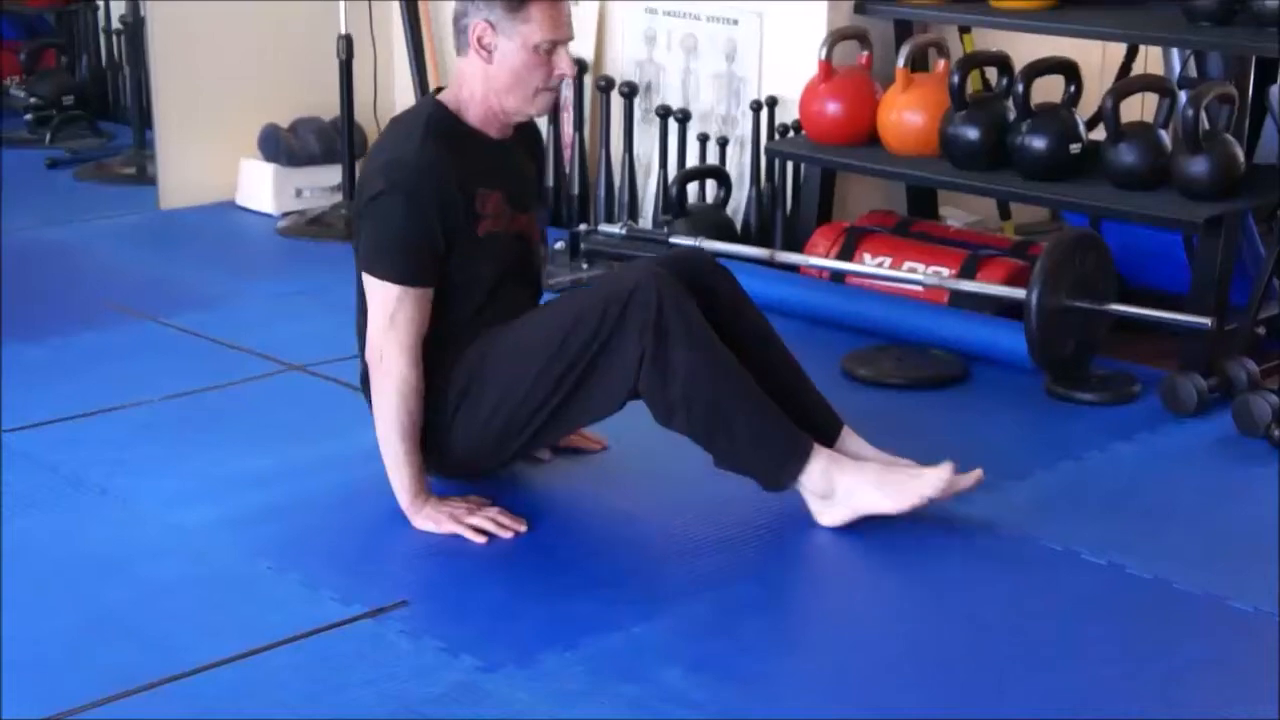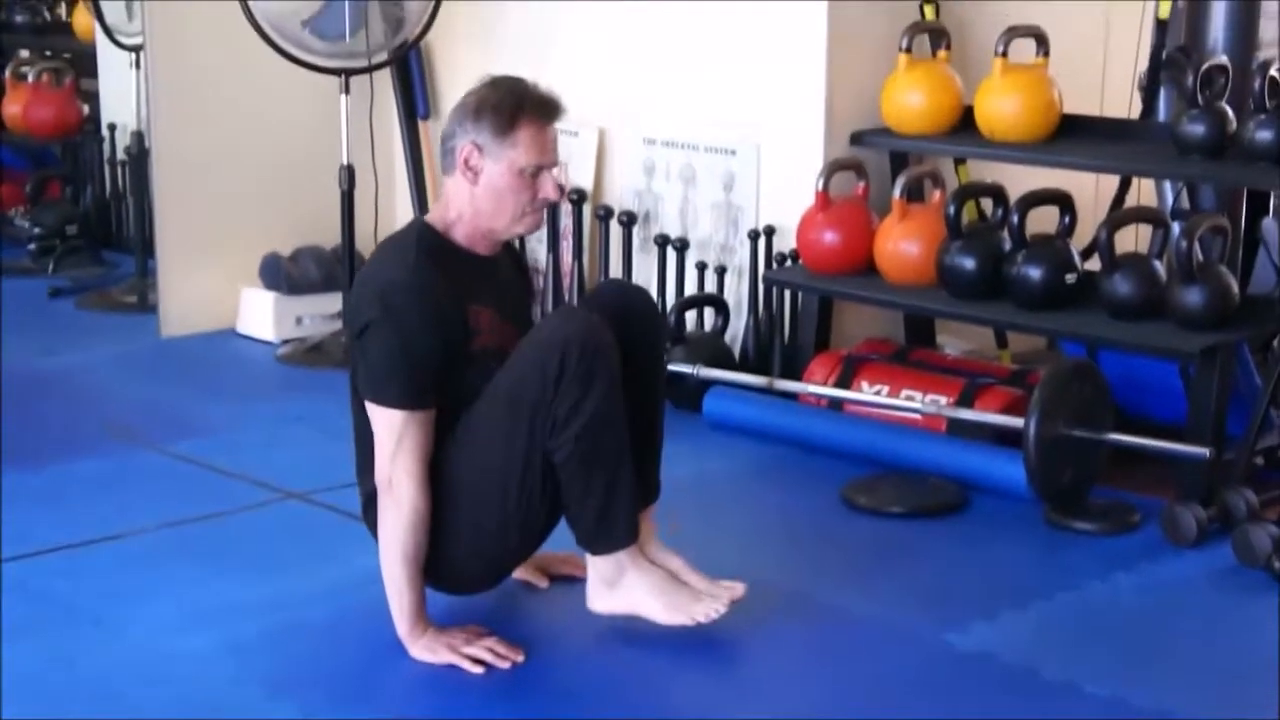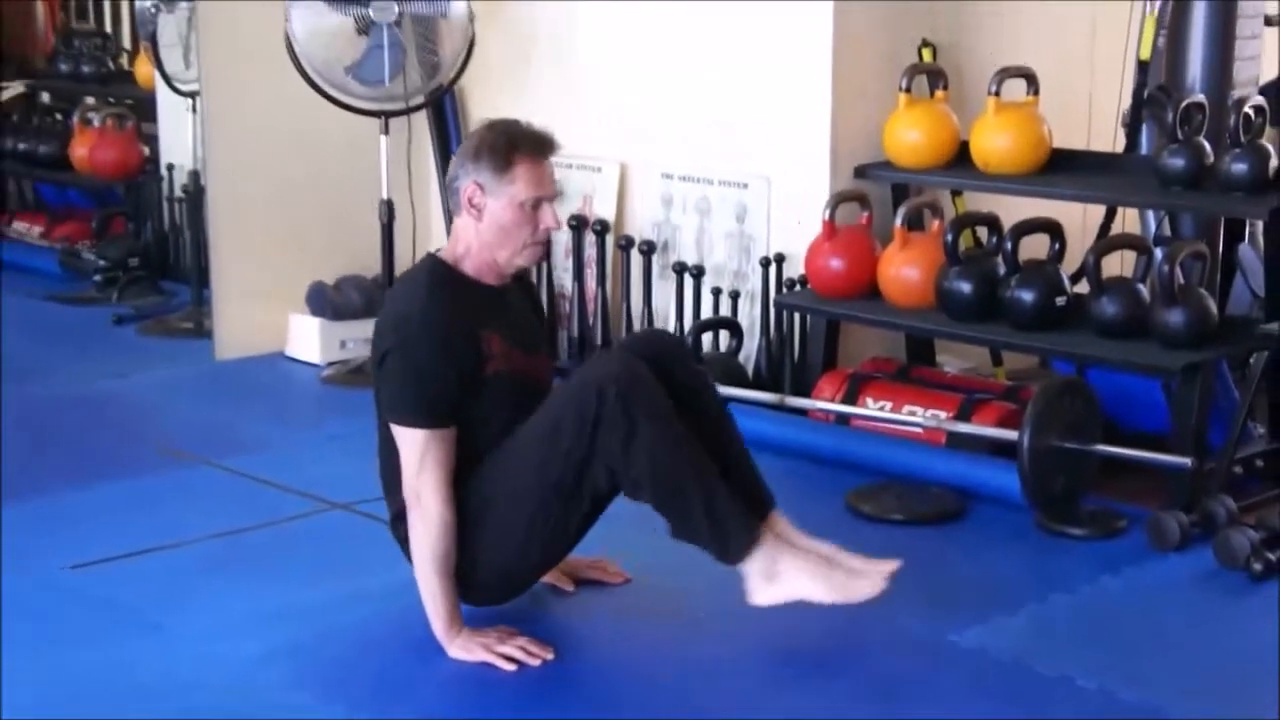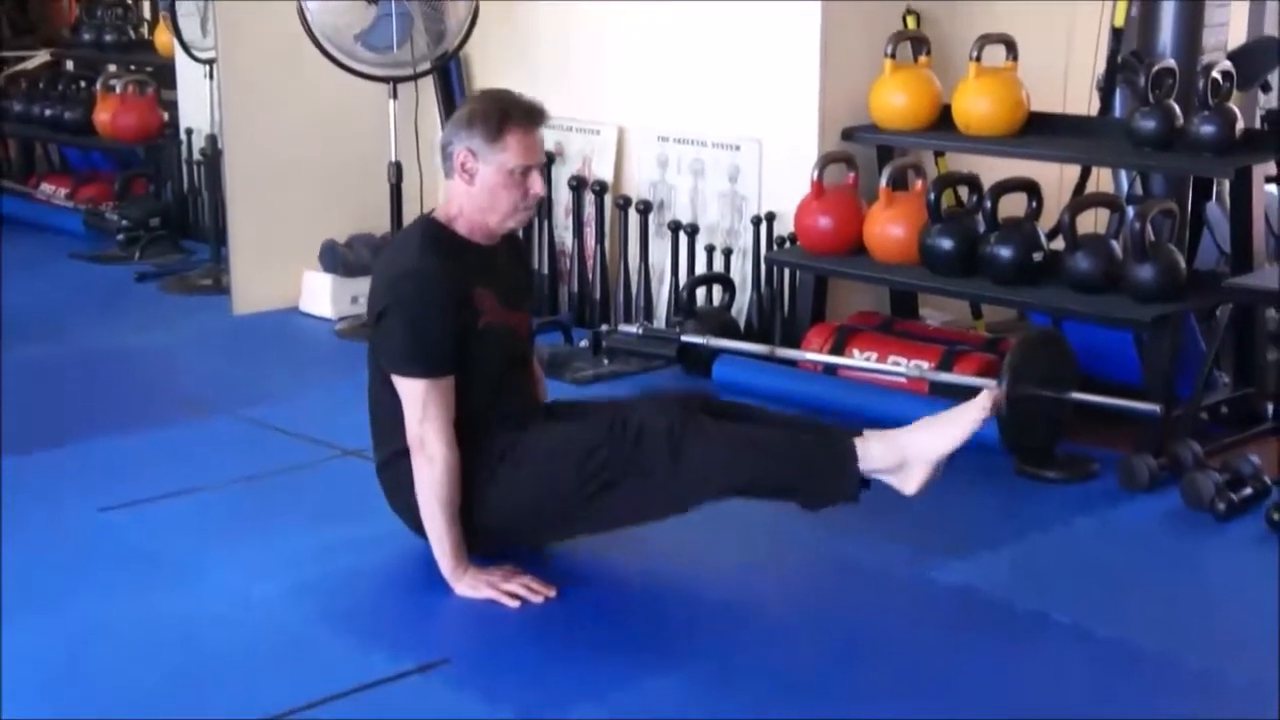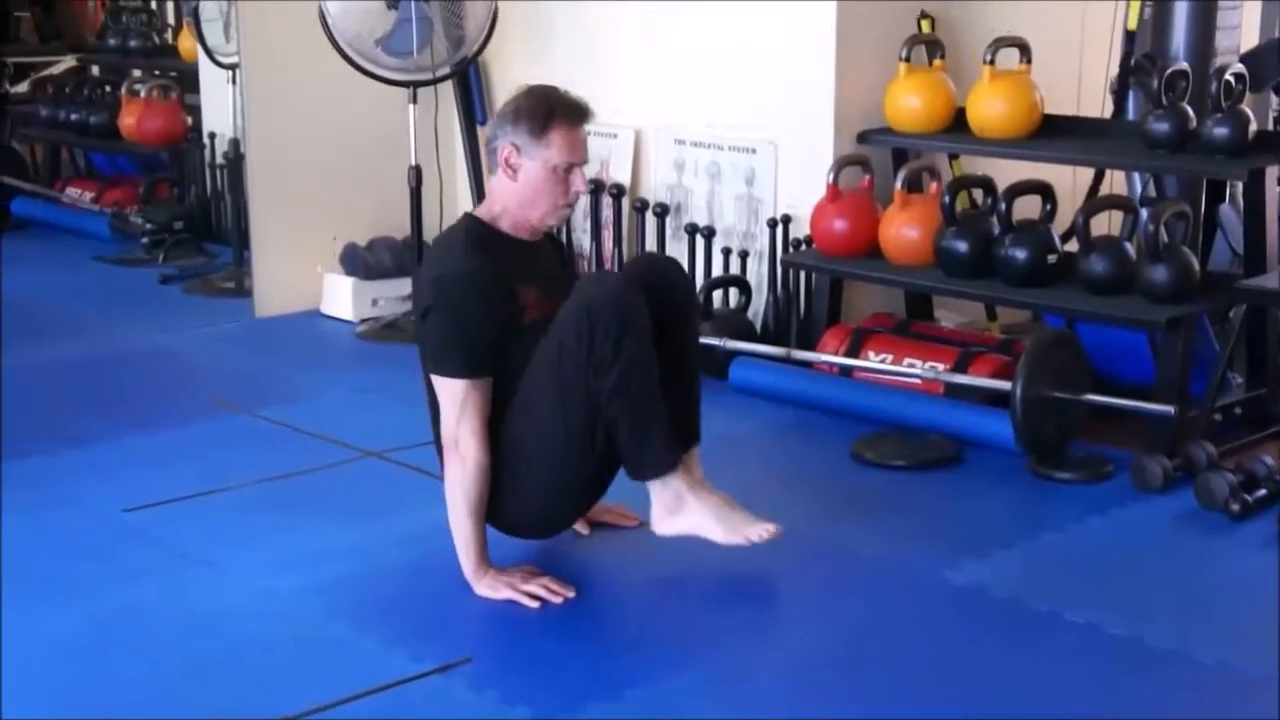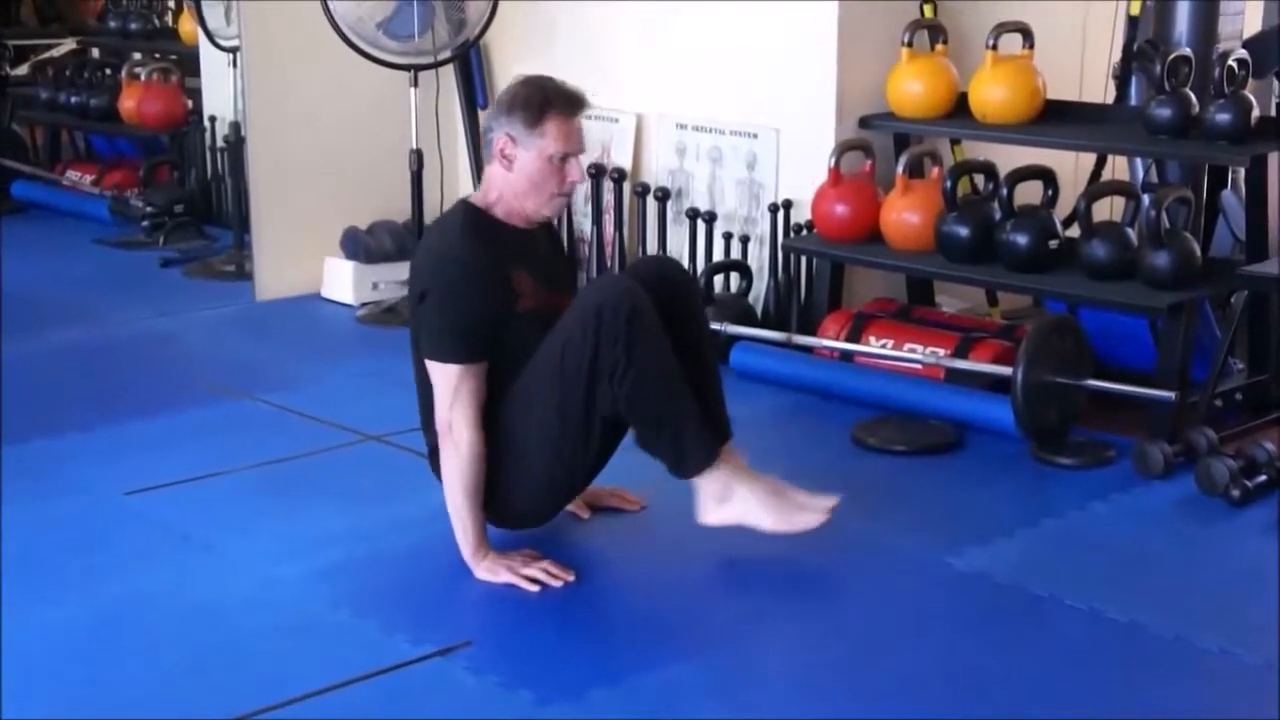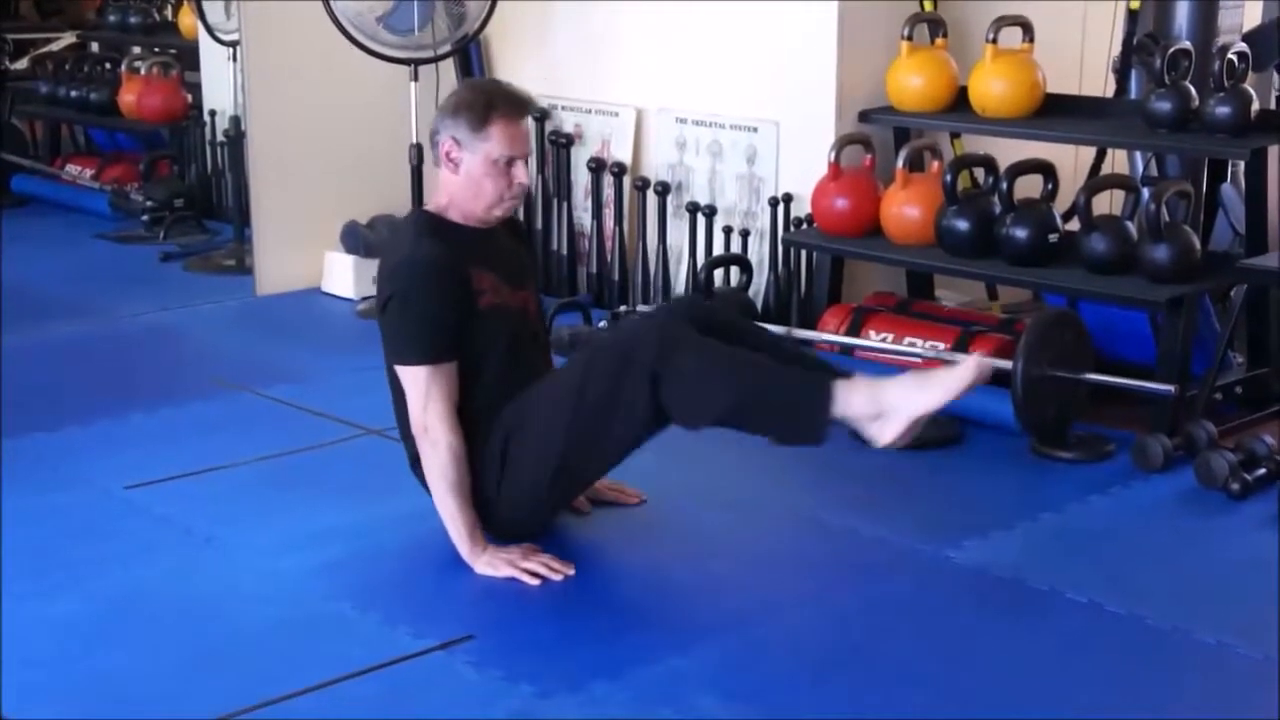
dt=0.7s
person 1, frame 1
left shoulder: (518, 139)
right shoulder: (415, 167)
right elbow: (389, 346)
left wrist: (538, 407)
right wrist: (416, 501)
left hip: (501, 376)
right hip: (449, 411)
left knee: (692, 274)
right knee: (643, 300)
left ankle: (839, 450)
right ankle: (819, 476)
person 1, frame 2
left shoulder: (502, 262)
right shoulder: (406, 286)
right elbow: (398, 468)
left wrist: (516, 546)
right wrist: (415, 630)
left hip: (490, 506)
right hip: (447, 534)
left knee: (625, 309)
right knee: (574, 344)
left ankle: (629, 542)
right ankle: (614, 570)
person 1, frame 3
left shoulder: (515, 292)
right shoulder: (425, 315)
right elbow: (423, 485)
left wrist: (548, 548)
right wrist: (452, 633)
left hip: (512, 522)
right hip: (476, 546)
left knee: (656, 355)
right knee: (614, 385)
left ankle: (764, 536)
right ankle: (757, 562)
person 1, frame 4
left shoulder: (503, 250)
right shoulder: (420, 275)
right elbow: (427, 435)
left wrist: (560, 481)
right wrist: (458, 571)
left hip: (508, 453)
right hip: (456, 493)
left knee: (682, 413)
right knee: (658, 436)
left ankle: (881, 452)
right ankle: (873, 463)
person 1, frame 5
left shoulder: (541, 245)
right shoulder: (462, 271)
right elbow: (461, 433)
left wrist: (574, 497)
right wrist: (478, 571)
left hip: (561, 467)
right hip: (520, 487)
left knee: (659, 278)
right knee: (605, 301)
left ankle: (678, 478)
right ankle: (670, 494)
person 1, frame 6
left shoulder: (539, 234)
right shoulder: (460, 256)
right elbow: (459, 416)
left wrist: (568, 478)
right wrist: (480, 555)
left hip: (535, 457)
right hip: (507, 476)
left knee: (659, 280)
right knee: (616, 306)
left ankle: (719, 472)
right ankle: (718, 484)
person 1, frame 7
left shoulder: (501, 233)
right shoulder: (421, 264)
right elbow: (431, 421)
left wrist: (570, 457)
right wrist: (477, 550)
left hip: (530, 444)
right hip: (497, 479)
left knee: (689, 321)
right knee: (652, 346)
left ankle: (867, 399)
right ankle: (865, 402)
